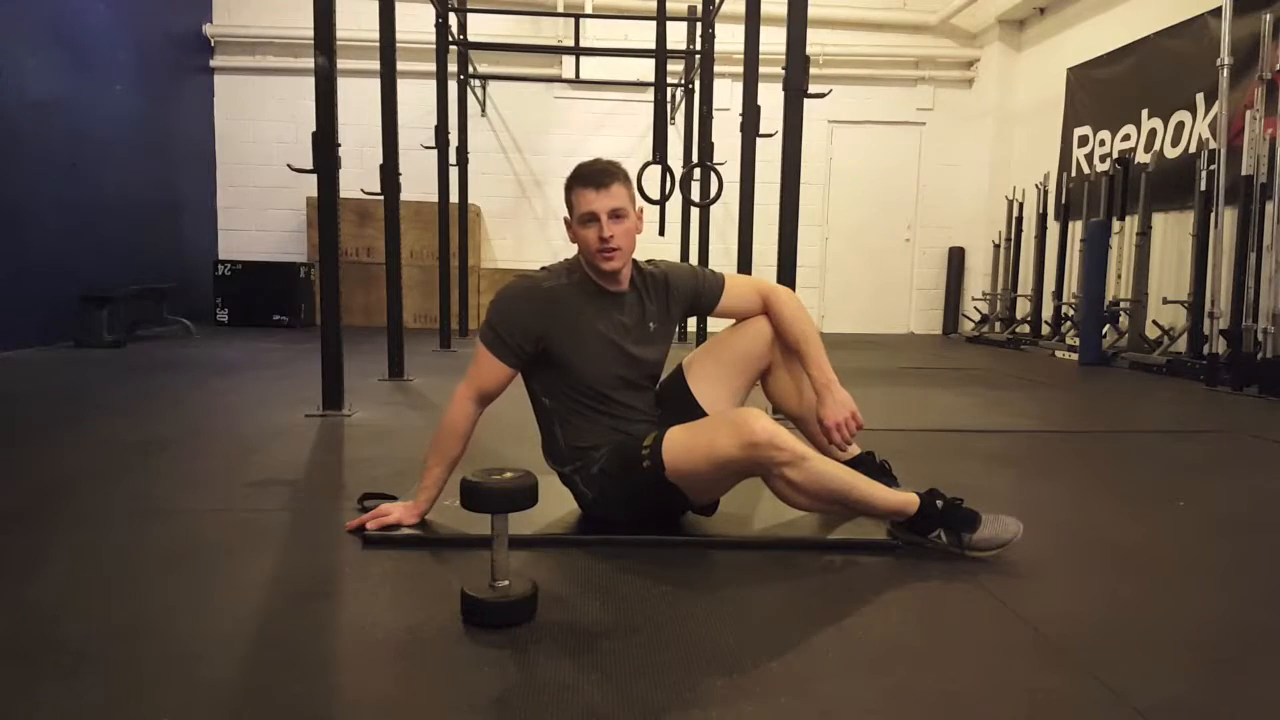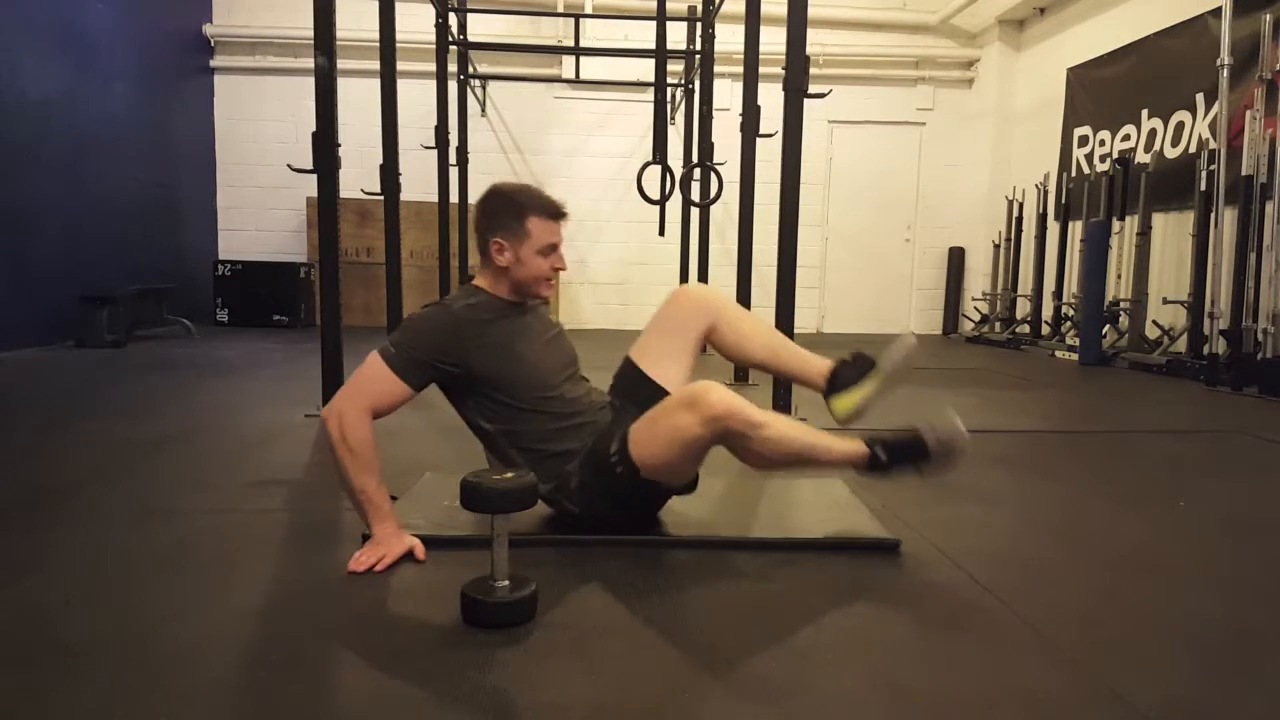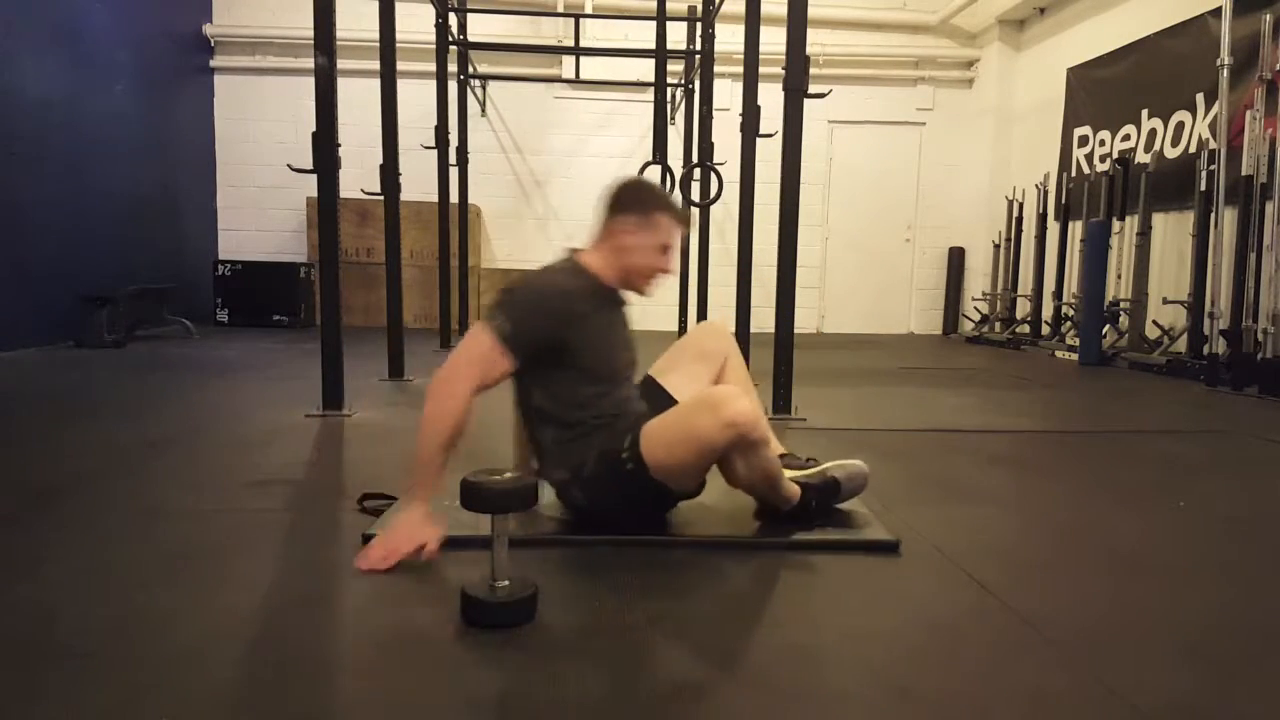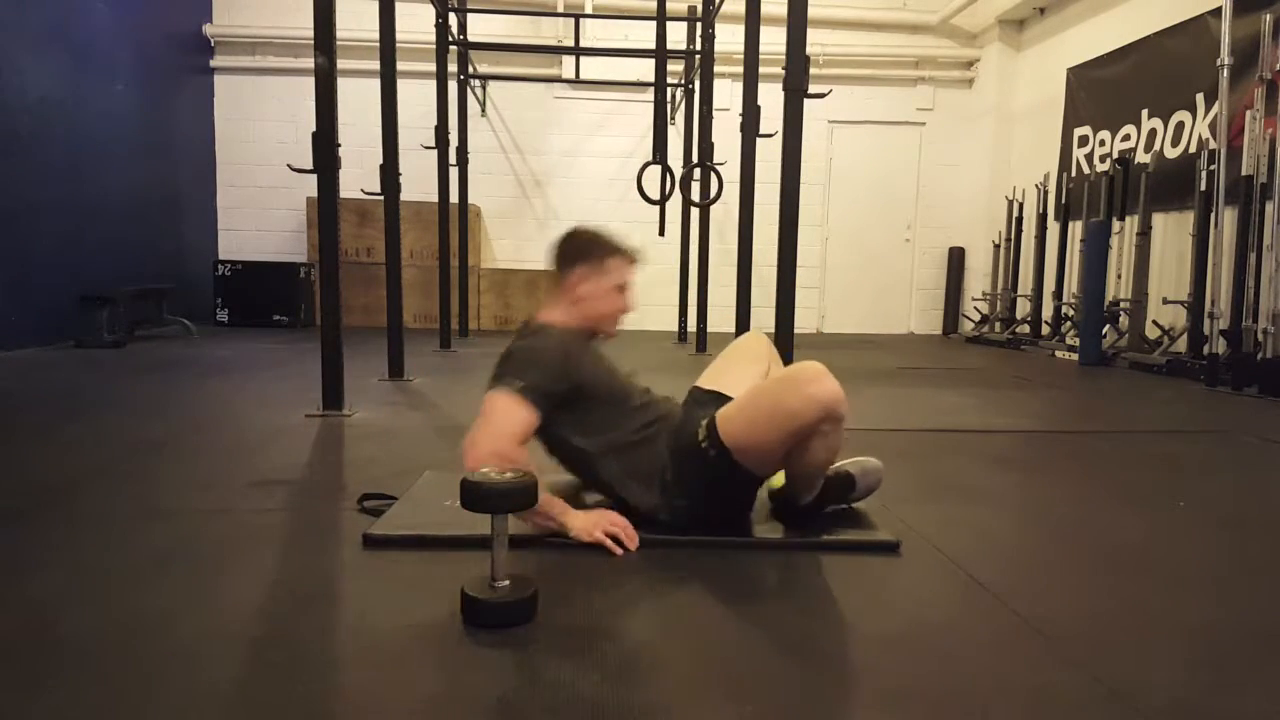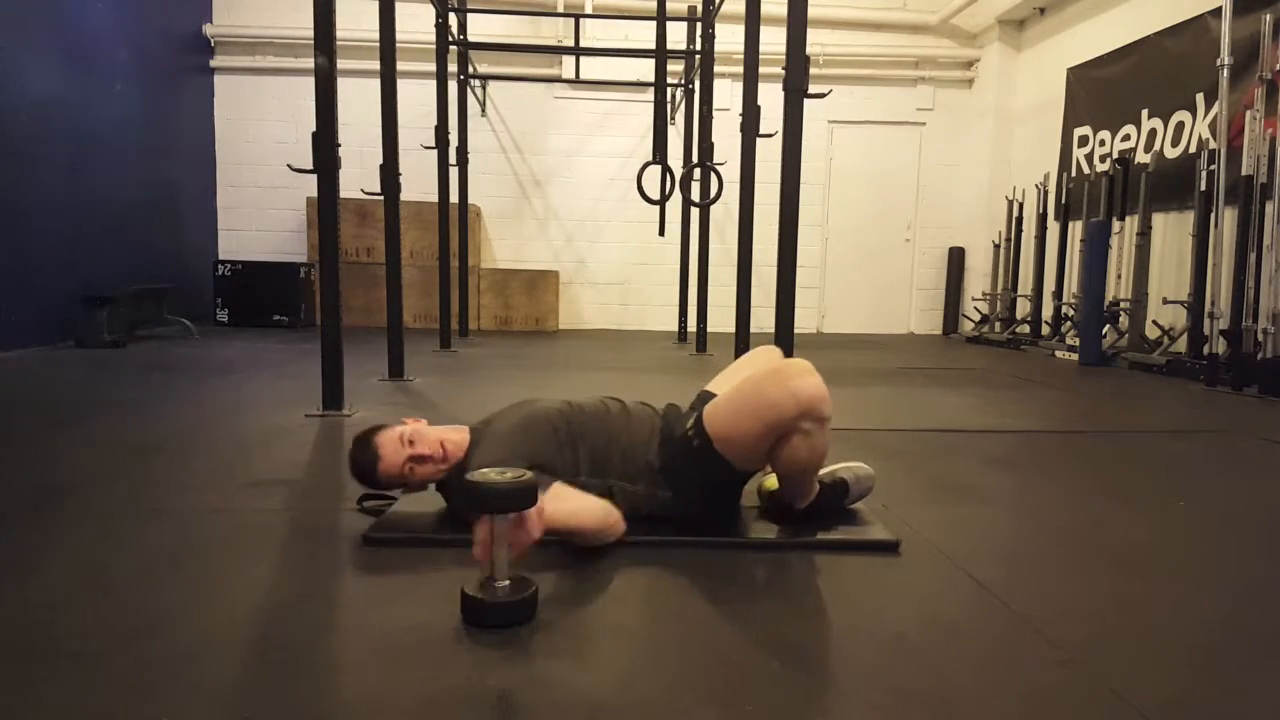
dt=1s
person 1, frame 1
left shoulder: (665, 283)
right shoulder: (533, 301)
left elbow: (774, 297)
right elbow: (471, 397)
left wrist: (829, 388)
right wrist: (421, 502)
left hip: (659, 435)
right hip: (610, 481)
left knee: (768, 334)
right knee: (755, 433)
left ankle: (861, 469)
right ankle: (921, 516)
person 1, frame 2
left shoulder: (527, 300)
right shoulder: (449, 327)
right elbow: (343, 413)
right wrist: (386, 528)
left hip: (620, 431)
right hip: (595, 488)
left knee: (695, 302)
right knee: (708, 403)
left ankle: (840, 383)
right ankle: (873, 455)
person 1, frame 3
left shoulder: (601, 292)
right shoulder: (549, 295)
right elbow: (453, 385)
right wrist: (418, 508)
left hip: (617, 436)
right hip: (601, 483)
left knee: (714, 339)
right knee: (729, 409)
left ankle: (780, 463)
right ankle: (791, 500)
person 1, frame 4
left shoulder: (563, 343)
right shoulder: (540, 357)
right elbow: (484, 456)
right wrist: (569, 519)
left hip: (684, 440)
right hip: (687, 485)
left knee: (757, 345)
right knee: (817, 387)
left ankle: (798, 475)
right ankle: (804, 498)
person 1, frame 5
left shoulder: (485, 435)
right shoulder: (484, 474)
right elbow: (609, 521)
right wrist: (540, 517)
left hip: (669, 436)
right hip: (683, 479)
left knee: (771, 358)
right knee: (802, 387)
left ankle: (789, 483)
right ankle: (803, 502)
